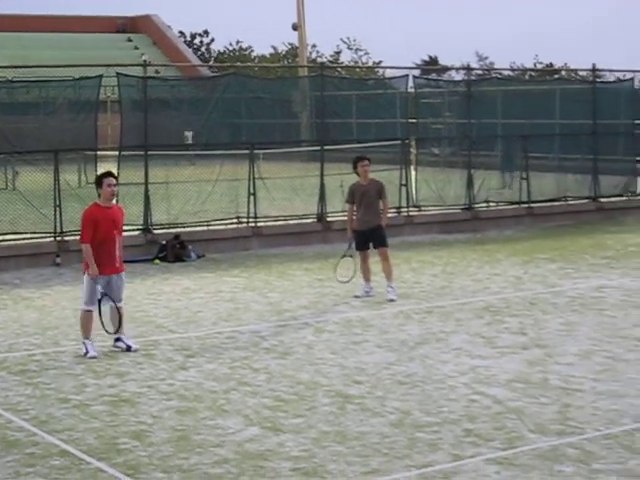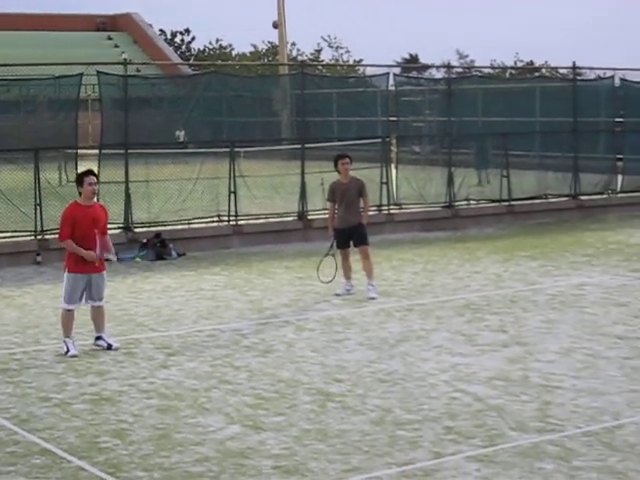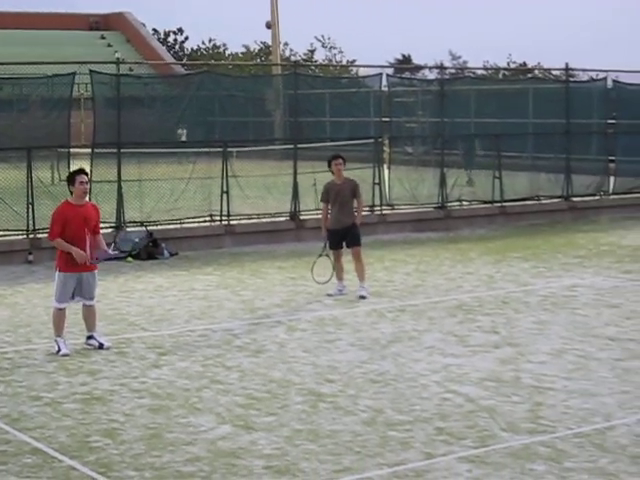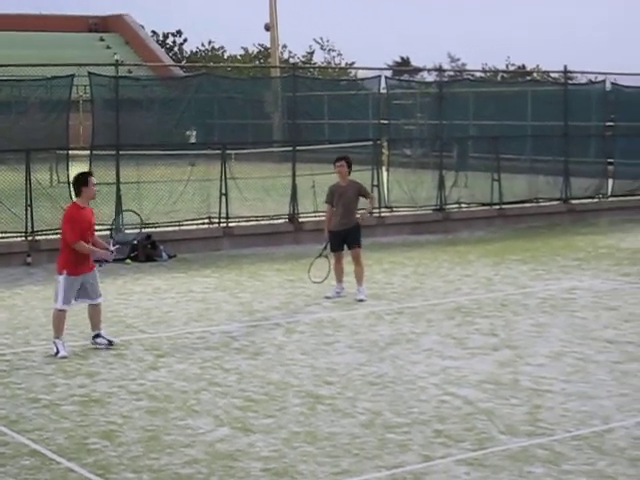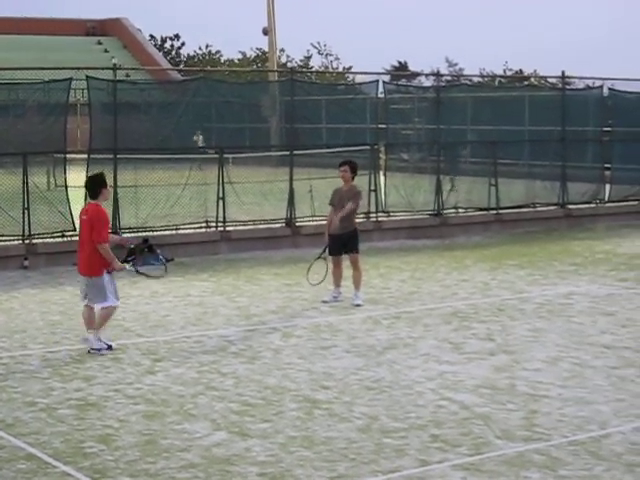
dt=0.4s
person 1, frame 1
left shoulder: (119, 211)
right shoulder: (90, 213)
right elbow: (85, 243)
right wrist: (92, 266)
left hip: (116, 268)
right hip: (96, 270)
left knee: (117, 303)
right knee: (88, 306)
left ankle: (119, 338)
right ankle: (86, 343)
person 1, frame 2
left shoulder: (102, 210)
right shoulder: (71, 211)
right elbow: (64, 240)
left wrist: (111, 251)
right wrist: (84, 253)
left hip: (98, 266)
right hip: (75, 268)
left knee: (98, 303)
right knee: (69, 305)
left ankle: (100, 337)
right ankle: (68, 341)
person 1, frame 3
left shoulder: (94, 209)
right shoulder: (62, 210)
right elbow: (54, 238)
left wrist: (103, 248)
right wrist: (73, 250)
left hip: (89, 266)
right hip: (67, 267)
left knee: (89, 302)
right knee: (60, 304)
left ankle: (92, 336)
right ankle: (59, 340)
person 1, frame 4
left shoulder: (88, 210)
right shoulder: (72, 213)
right elbow: (75, 243)
left wrist: (105, 246)
right wrist: (98, 252)
left hip: (87, 266)
right hip: (70, 268)
left knee: (95, 301)
right knee: (62, 306)
left ankle: (97, 335)
right ankle: (58, 342)
person 1, frame 5
left shoulder: (86, 210)
right shoulder: (100, 213)
right elbow: (101, 244)
left wrist: (118, 240)
right wrist: (114, 262)
left hip: (84, 267)
right hip: (98, 267)
left knee: (89, 304)
right knee: (110, 304)
left ankle: (93, 340)
right ankle: (93, 334)
person 2, frame 1
left shoulder: (378, 185)
right shoulder: (353, 188)
left elbow: (385, 203)
right elbow: (351, 209)
left wrist: (384, 219)
right wrist: (349, 228)
left hip: (376, 226)
right hip: (360, 228)
left knee: (384, 255)
right knee: (363, 257)
left ankle: (390, 287)
right ankle: (368, 287)
person 2, frame 2
left shoulder: (359, 183)
right shoulder: (334, 186)
left elbow: (366, 202)
right elbow: (332, 207)
left wrist: (364, 218)
right wrist: (330, 226)
left hip: (357, 224)
right hip: (341, 226)
left knee: (365, 253)
right knee: (344, 256)
left ankle: (371, 286)
right ankle: (348, 285)
person 2, frame 3
left shoulder: (352, 183)
right shoulder: (328, 187)
left elbow: (360, 202)
right elbow: (325, 208)
left wrist: (358, 219)
right wrist: (323, 227)
left hip: (350, 225)
right hip: (334, 227)
left knee: (357, 255)
right knee: (337, 257)
left ankle: (362, 286)
right ankle: (340, 286)
person 2, frame 4
left shoulder: (357, 186)
right shoulder: (333, 189)
left elbow: (371, 198)
right elbow: (329, 210)
left wrist: (368, 208)
right wrist: (326, 229)
left hip: (352, 227)
right hip: (335, 229)
left knee: (356, 257)
right knee: (337, 259)
left ankle: (360, 289)
right ankle: (339, 288)
person 2, frame 5
left shoulder: (356, 192)
right shoulder: (336, 191)
left elbow: (349, 208)
right elbow: (331, 212)
left wrist: (338, 217)
right wrist: (327, 231)
left hip: (349, 232)
right hip: (335, 233)
left knee: (354, 262)
right knee: (336, 262)
left ankle: (357, 294)
right ankle: (336, 293)
